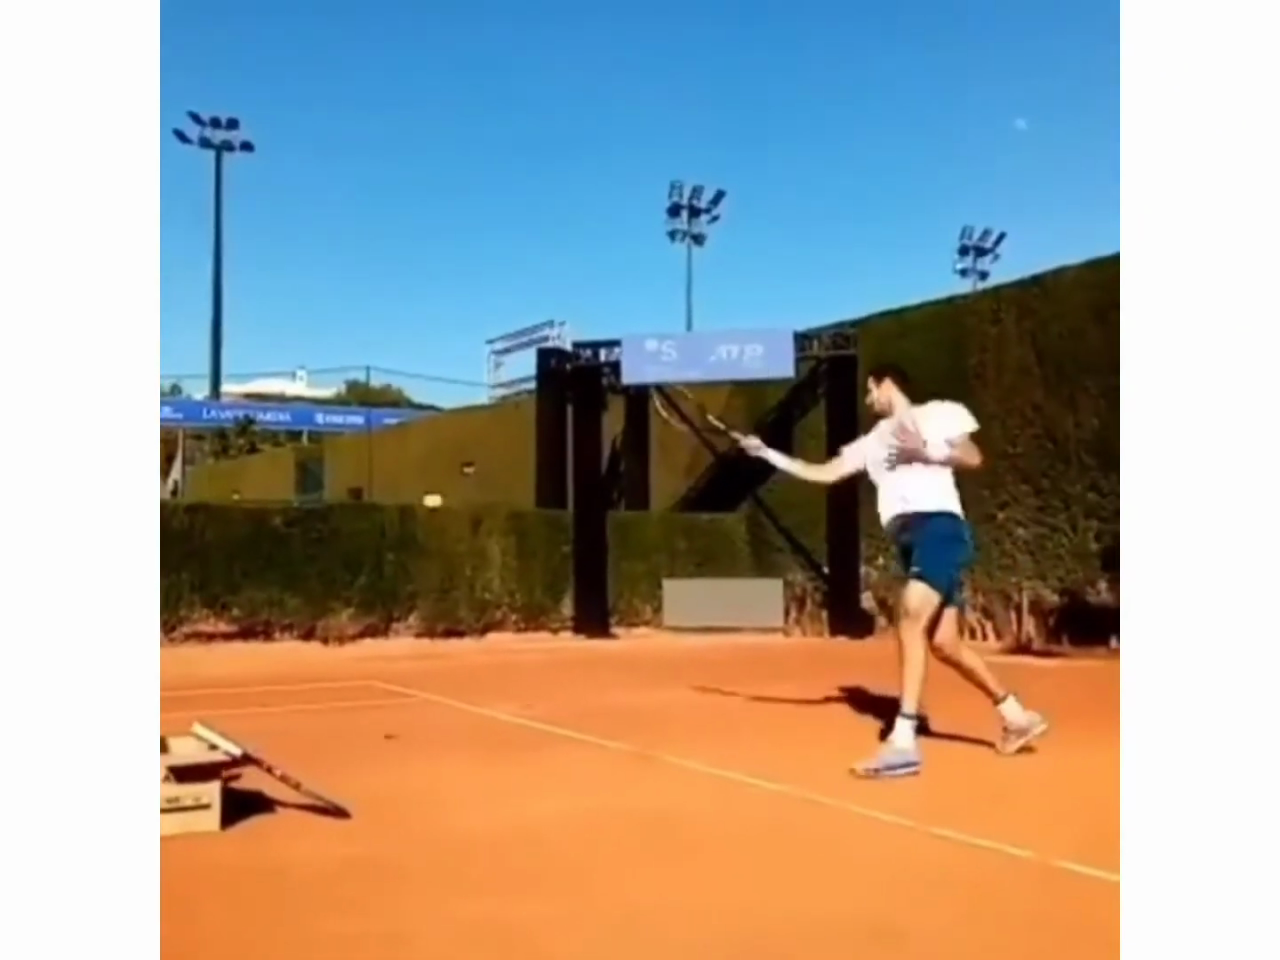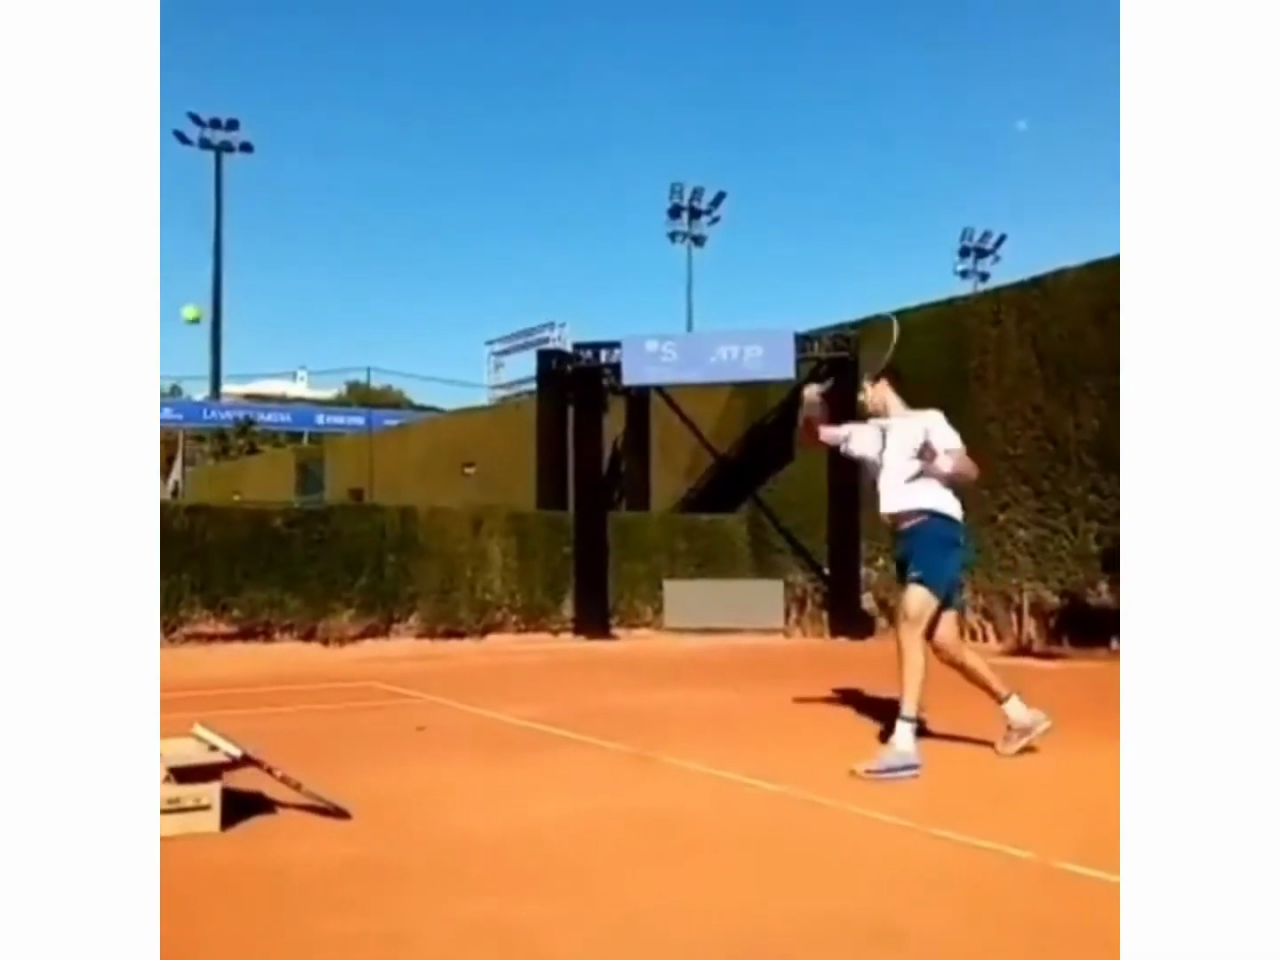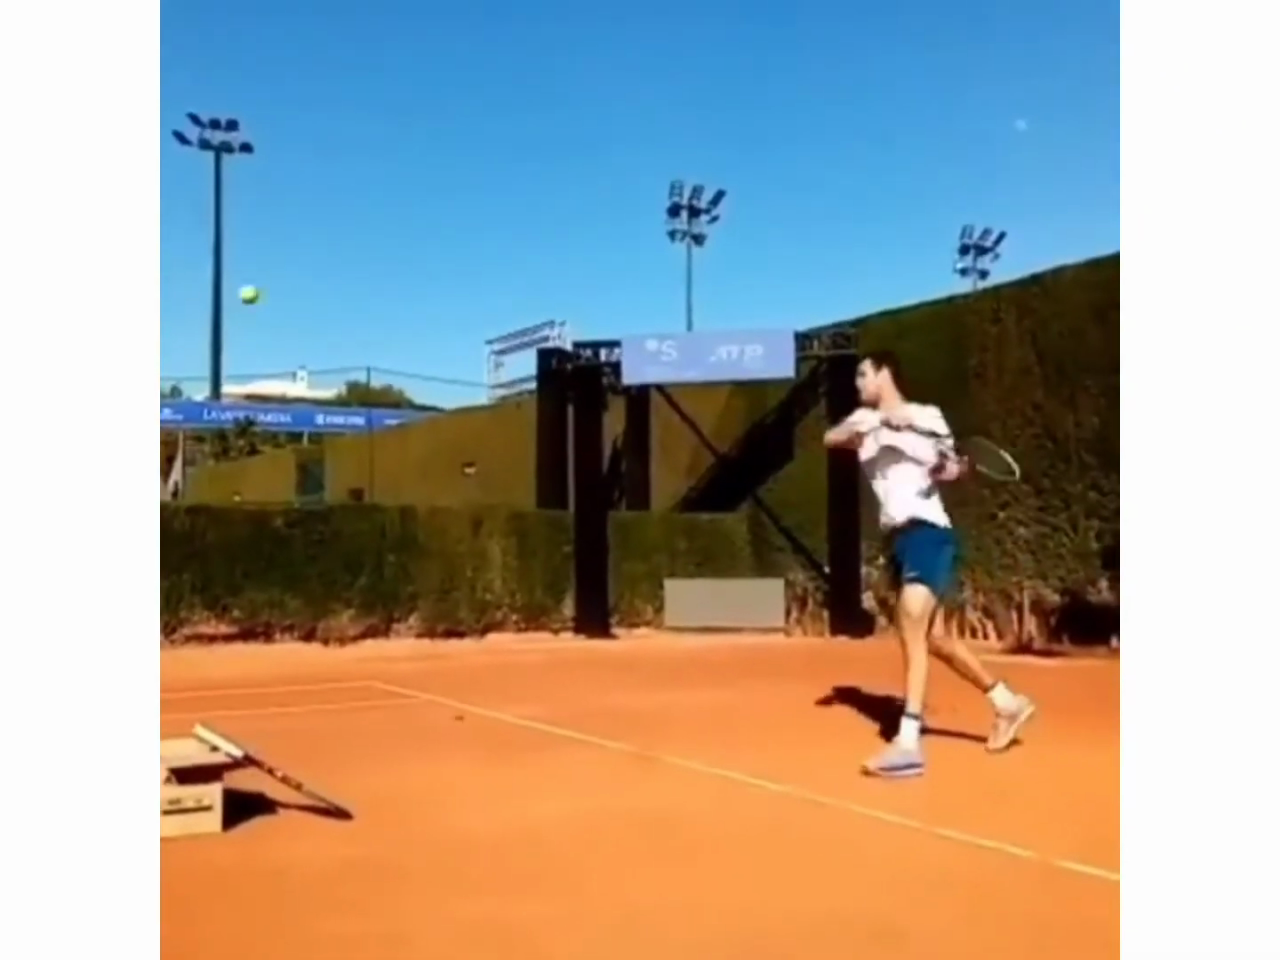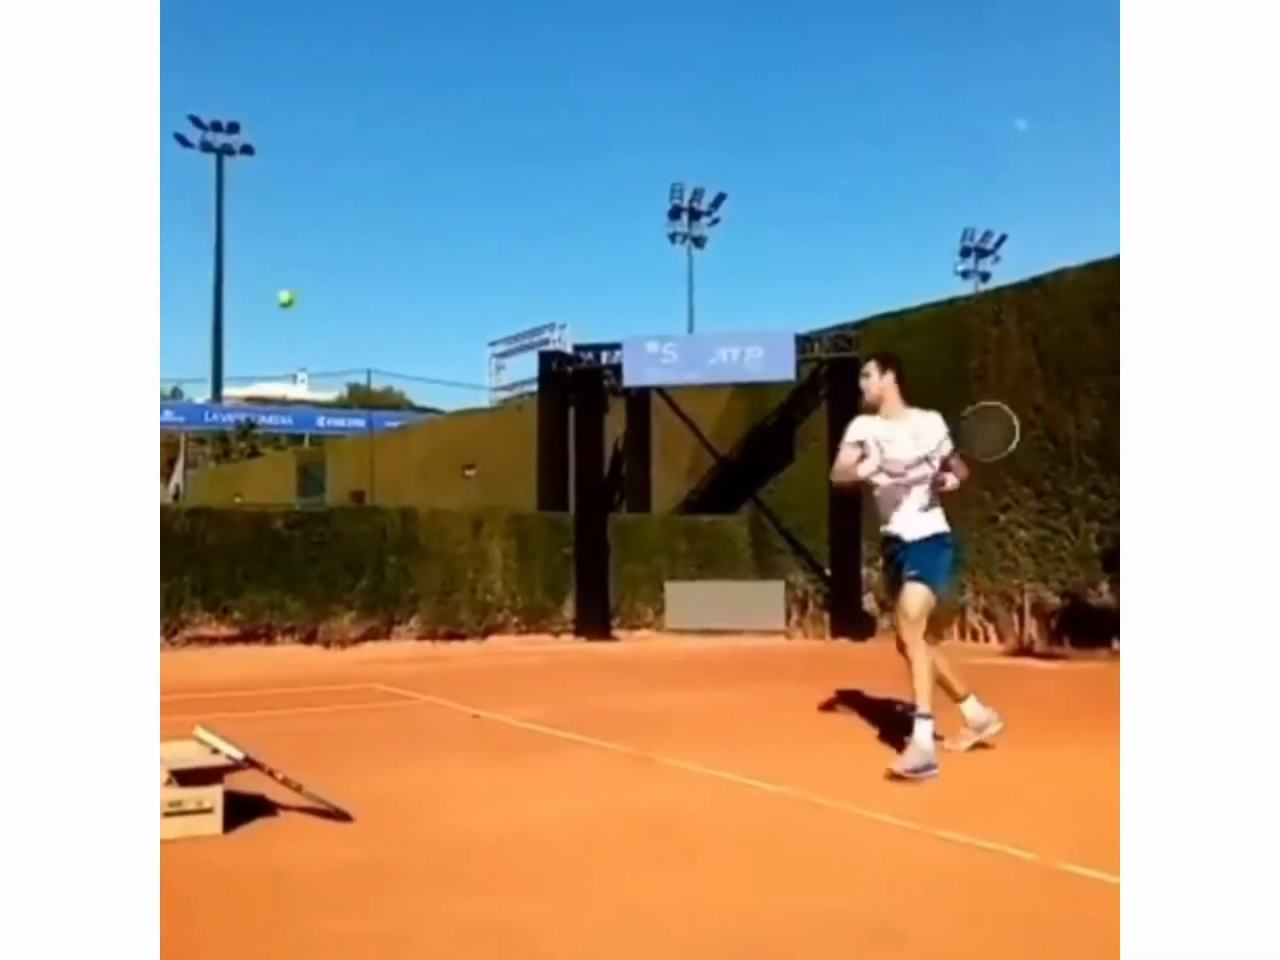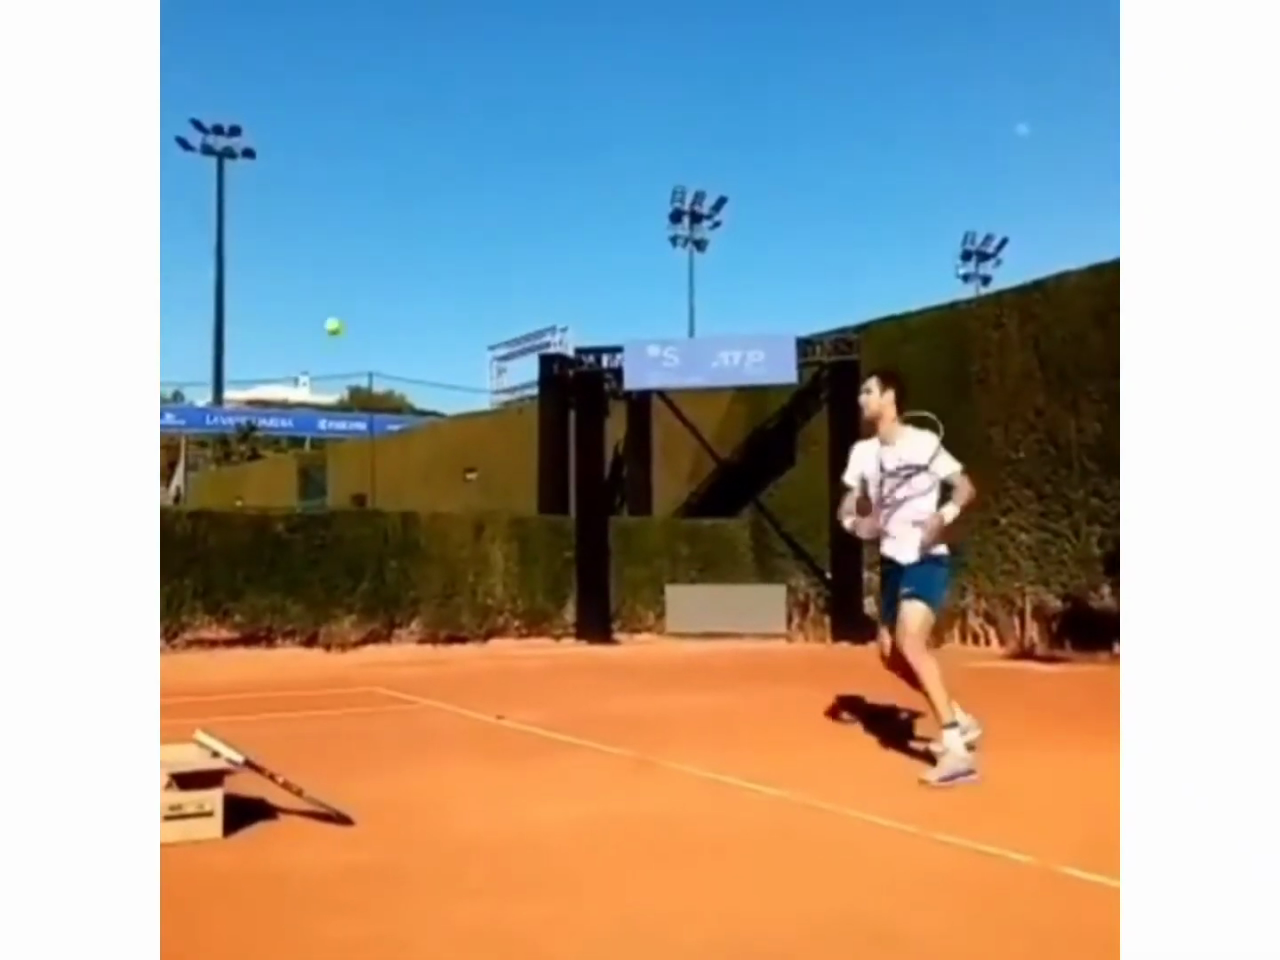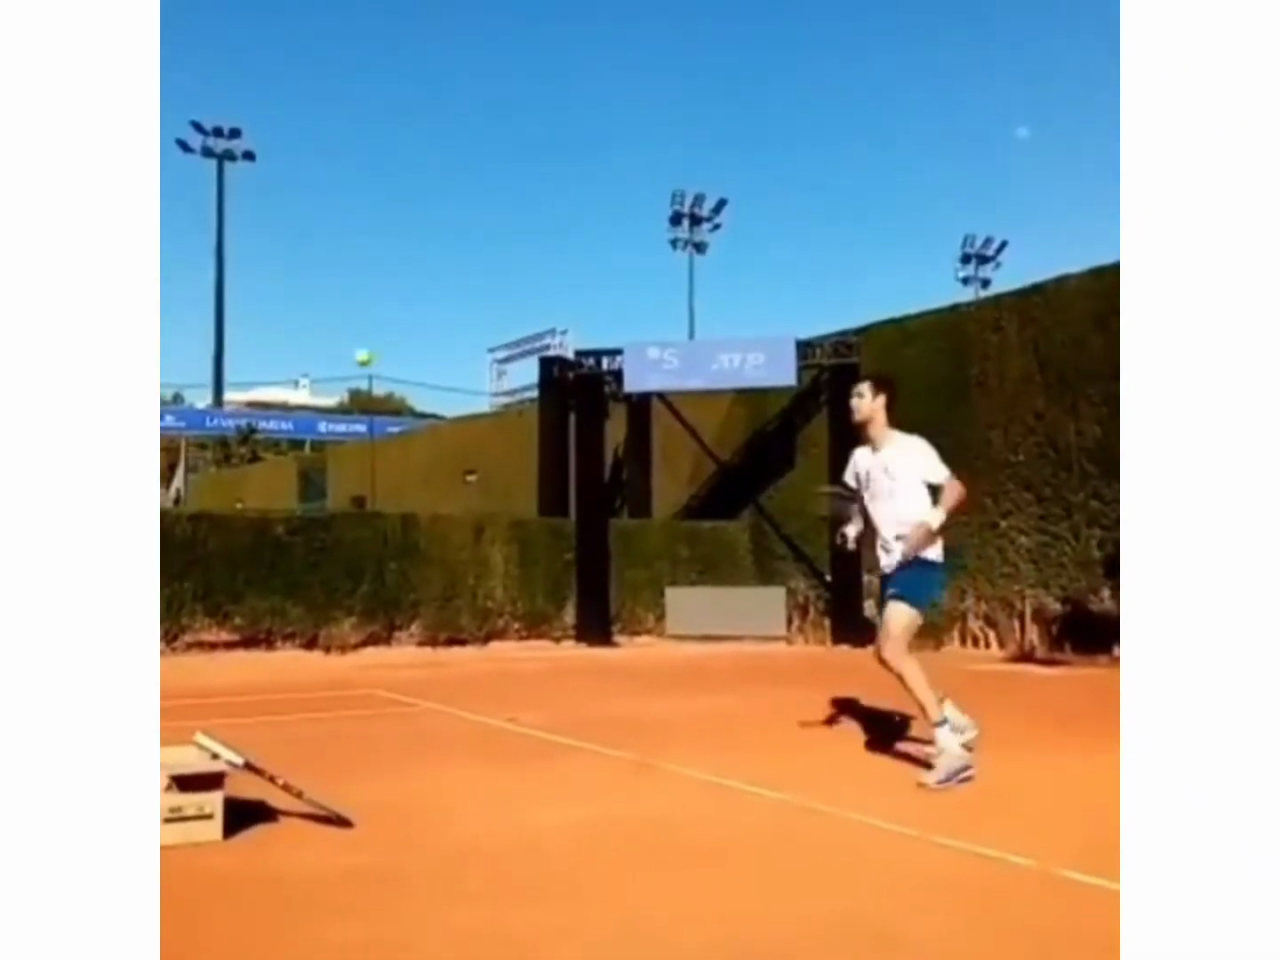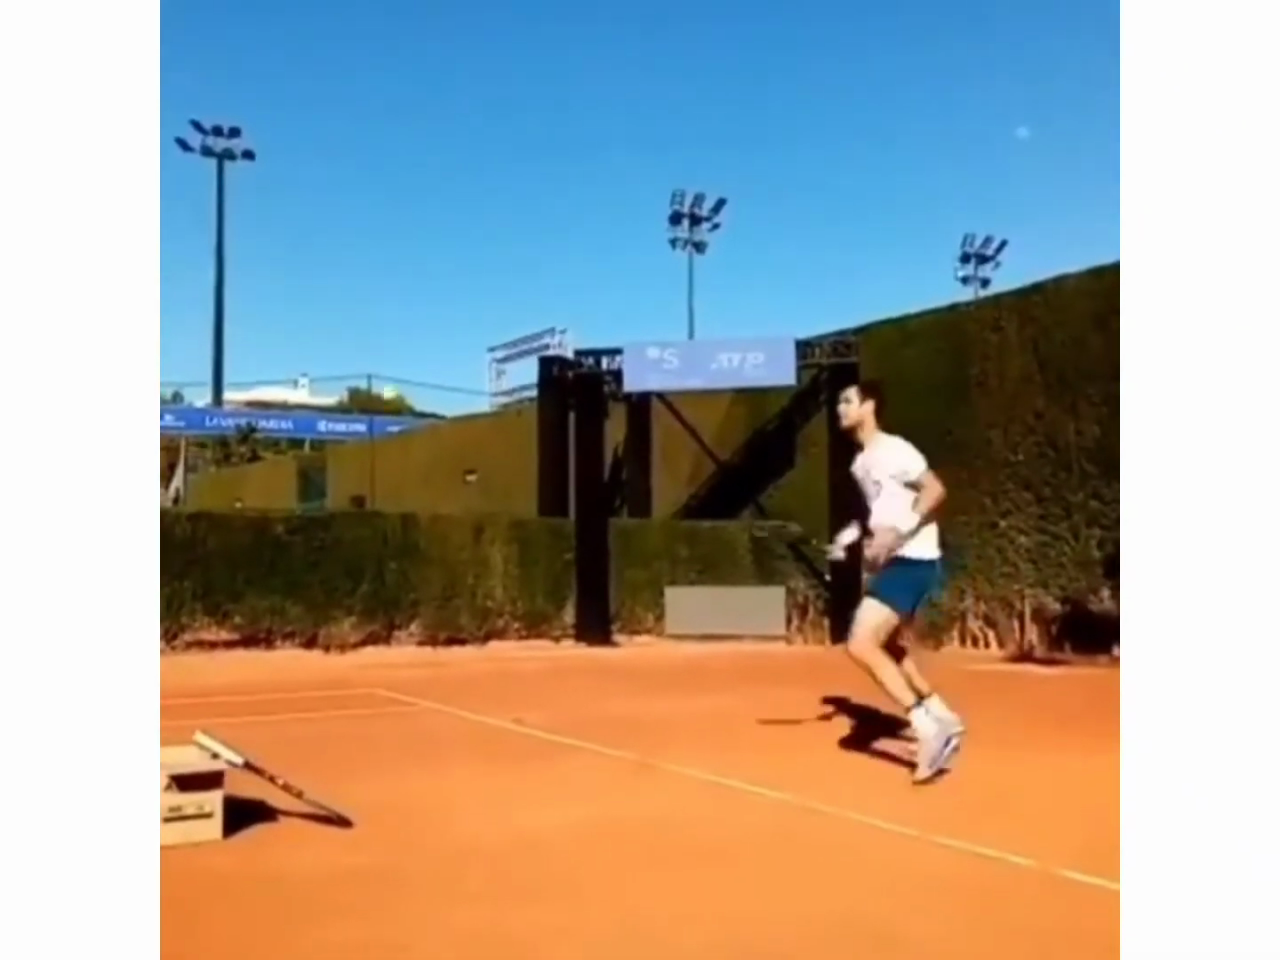
dt=0.2s
person 1, frame 1
left shoulder: (936, 413)
right shoulder: (872, 441)
left elbow: (972, 457)
right elbow: (823, 473)
left wrist: (925, 447)
right wrist: (768, 454)
left hip: (939, 527)
right hip: (911, 538)
left knee: (910, 625)
right knee: (944, 642)
left ankle: (902, 745)
right ankle: (1017, 717)
person 1, frame 2
left shoulder: (930, 420)
right shoulder: (866, 432)
left elbow: (969, 472)
right elbow: (814, 435)
left wrist: (939, 465)
right wrist: (811, 405)
left hip: (936, 531)
right hip: (906, 539)
left knee: (909, 627)
right knee: (945, 642)
left ankle: (903, 746)
right ankle: (1022, 716)
person 1, frame 3
left shoulder: (928, 415)
right shoulder: (864, 419)
left elbow: (959, 464)
right elbow: (831, 439)
left wrist: (946, 471)
right wrist: (880, 421)
left hip: (928, 532)
right hip: (896, 537)
left knee: (911, 627)
right knee: (930, 636)
left ankle: (907, 743)
right ankle: (1007, 702)
person 1, frame 4
left shoulder: (928, 421)
right shoulder: (861, 427)
left elbow: (959, 468)
right elbow: (838, 474)
left wrist: (947, 481)
right wrist: (877, 469)
left hip: (930, 539)
right hip: (895, 542)
left knee: (909, 630)
right knee: (909, 641)
left ankle: (922, 741)
right ankle: (976, 714)
person 1, frame 5
left shoulder: (924, 442)
right shoulder: (861, 452)
left elbow: (965, 486)
right elbow: (848, 506)
left wrist: (947, 514)
right wrist: (857, 522)
left hip: (927, 560)
right hip: (892, 563)
left knee: (911, 644)
right knee: (893, 655)
left ankle: (956, 751)
right ankle: (960, 722)
person 1, frame 6
left shoulder: (911, 448)
right shoulder: (858, 459)
left elbow: (956, 489)
left wrist: (931, 525)
right wrist: (852, 528)
left hip: (919, 563)
right hip: (892, 566)
left knee: (892, 648)
right knee: (891, 650)
left ankle: (952, 750)
right ankle: (955, 720)
person 1, frame 7
left shoulder: (889, 447)
right shoulder: (860, 461)
left elbow: (934, 491)
left wrist: (899, 532)
right wrist: (850, 534)
left hip: (911, 561)
right hip: (914, 563)
left knee: (861, 645)
right knee: (886, 644)
left ankle: (933, 726)
right ankle: (942, 717)
